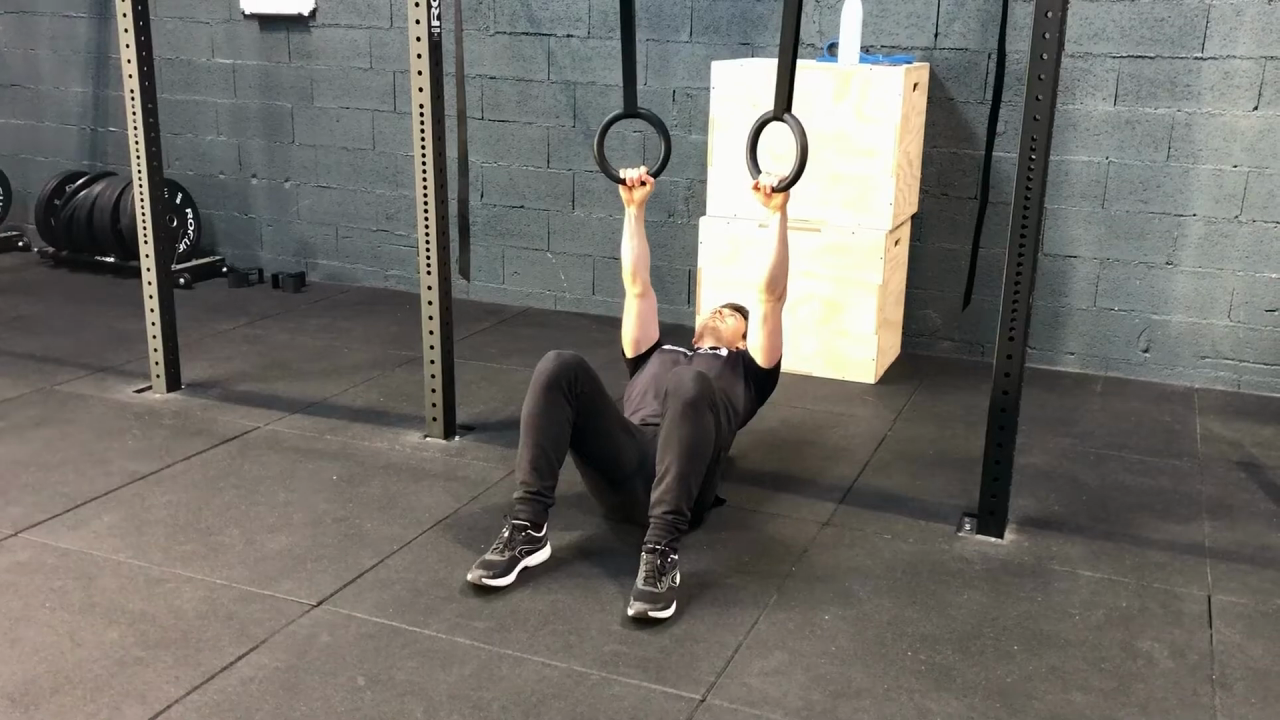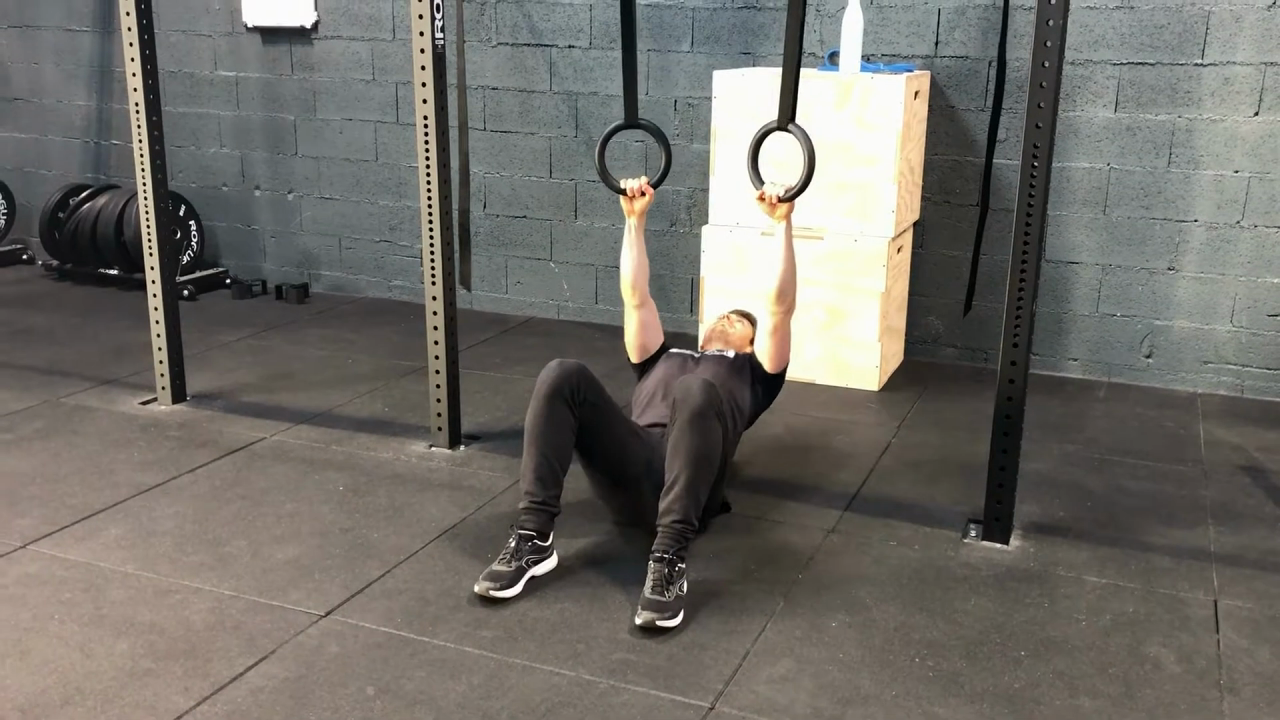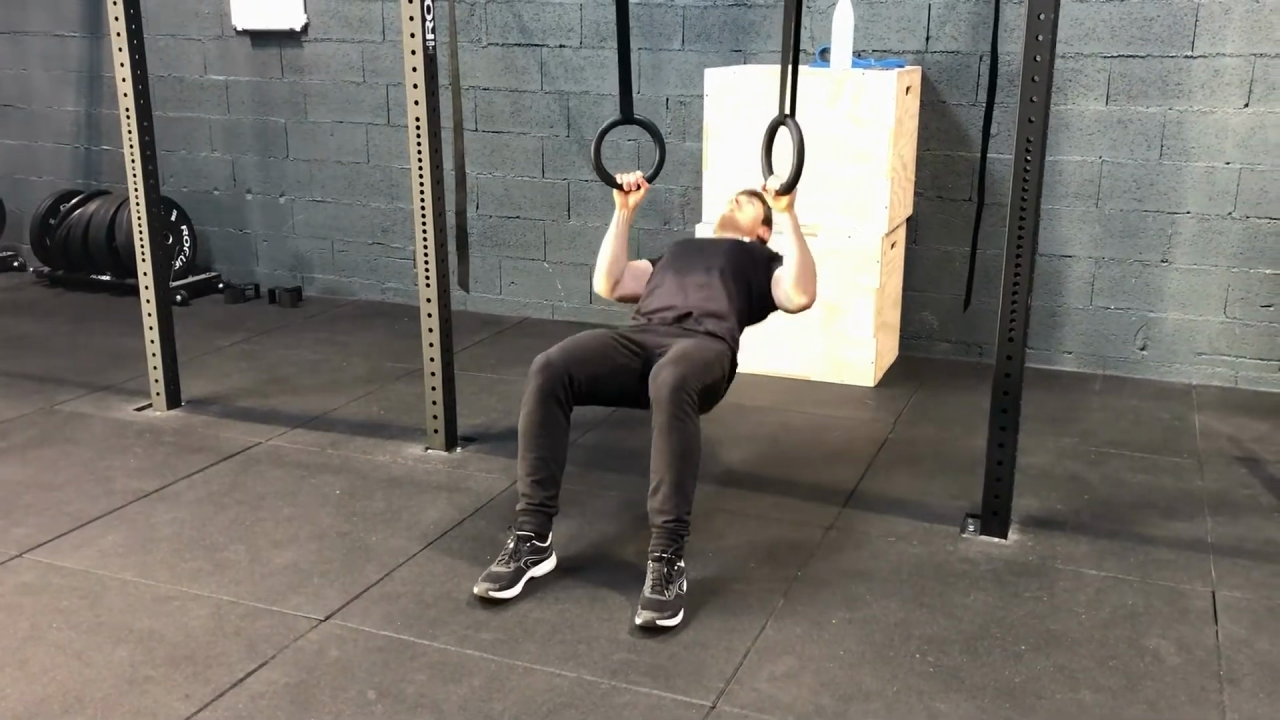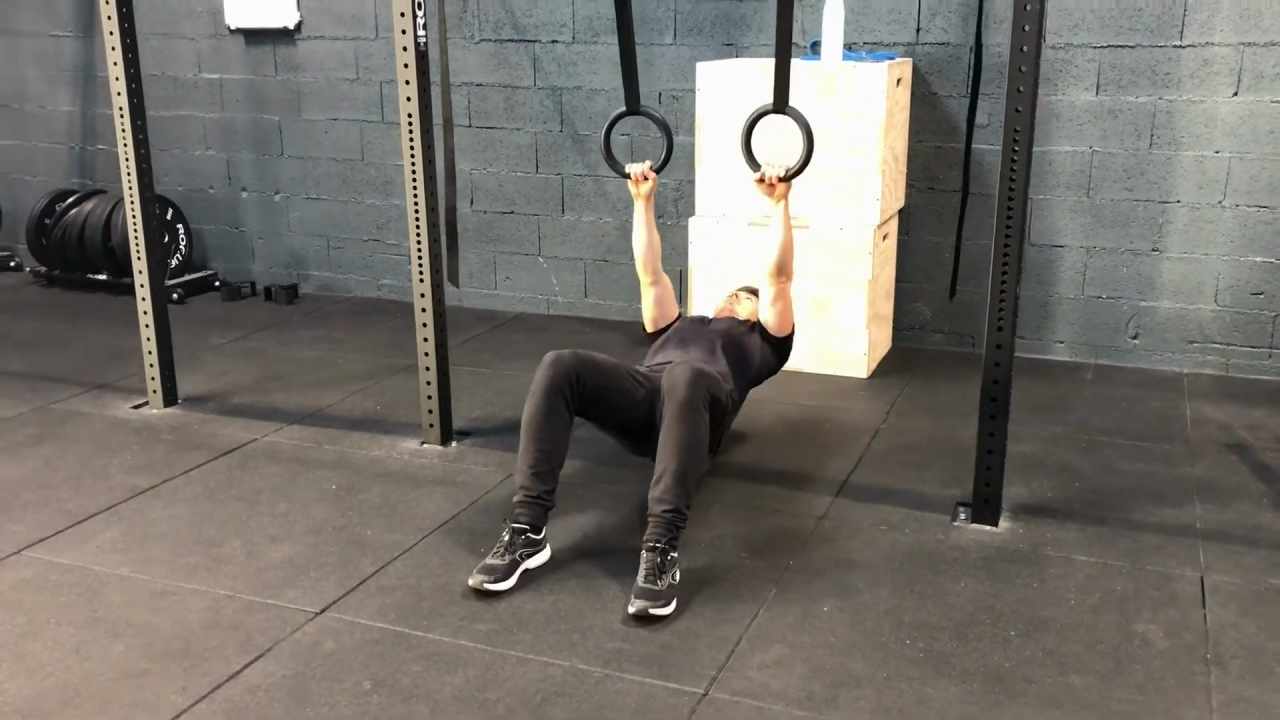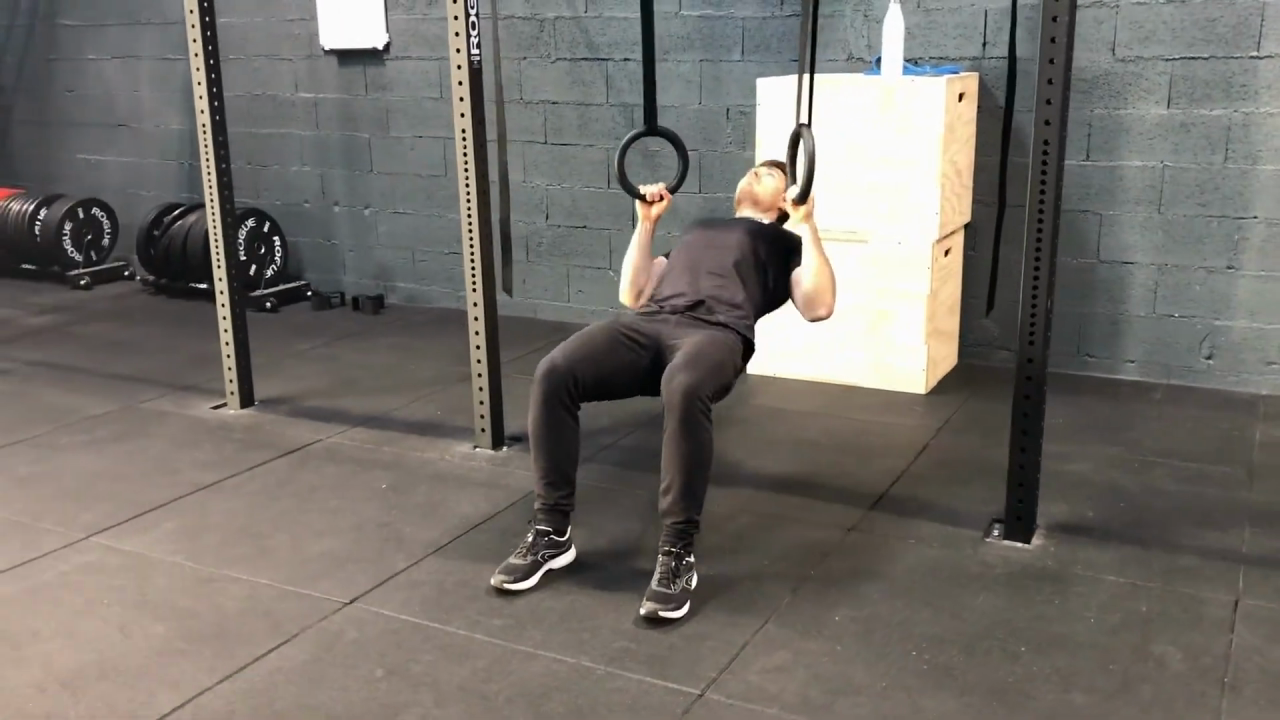
dt=1s
person 1, frame 1
left shoulder: (746, 369)
right shoulder: (656, 356)
left elbow: (770, 297)
right elbow: (638, 286)
left wrist: (776, 213)
right wrist: (634, 208)
left hip: (680, 471)
right hip: (621, 468)
left knee: (688, 383)
right knee: (559, 367)
left ankle: (661, 551)
right ankle: (527, 527)
person 1, frame 2
left shoulder: (752, 373)
right shoulder: (664, 357)
left elbow: (779, 310)
right elbow: (636, 298)
left wrist: (781, 223)
right wrist: (635, 218)
left hip: (686, 470)
right hip: (629, 469)
left knee: (694, 391)
right knee: (562, 376)
left ankle: (668, 561)
right ankle: (533, 537)
person 1, frame 3
left shoulder: (764, 262)
right shoulder: (677, 250)
left elbow: (800, 297)
right elbow: (607, 284)
left wrist: (786, 215)
right wrist: (625, 212)
left hip: (704, 344)
right hip: (641, 337)
left knee: (671, 384)
right knee: (549, 370)
left ankle: (666, 558)
right ankle: (532, 537)
person 1, frame 4
left shoulder: (763, 341)
right shoulder: (679, 326)
left elbow: (778, 281)
right elbow: (651, 274)
left wrist: (779, 204)
right wrist: (644, 200)
left hip: (700, 399)
right hip: (643, 394)
left knee: (684, 379)
right knee: (558, 367)
left ankle: (660, 550)
right ankle: (527, 530)
person 1, frame 5
left shoulder: (783, 244)
right shoulder: (699, 230)
left elbow: (817, 308)
right elbow: (632, 293)
left wrist: (805, 221)
right wrist: (646, 222)
left hip: (717, 334)
right hip: (652, 325)
left knee: (684, 387)
right knee: (554, 372)
left ankle: (677, 555)
right ankle: (552, 533)
